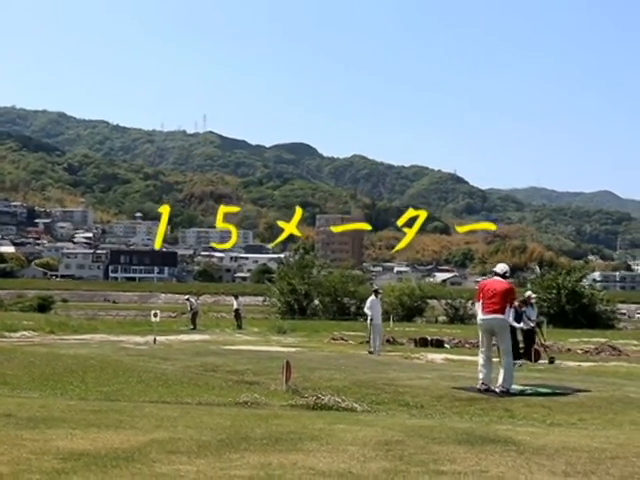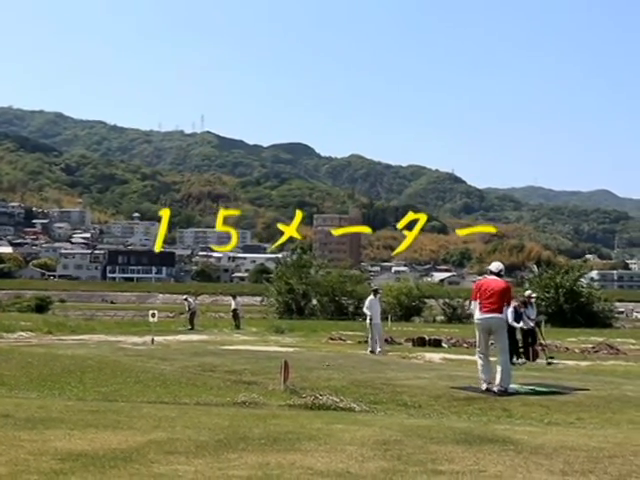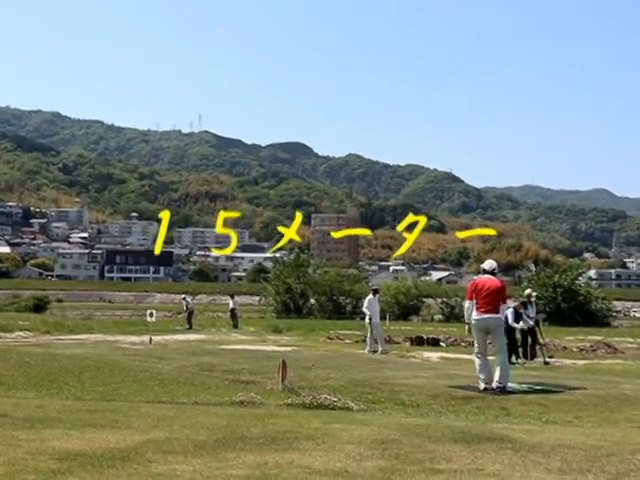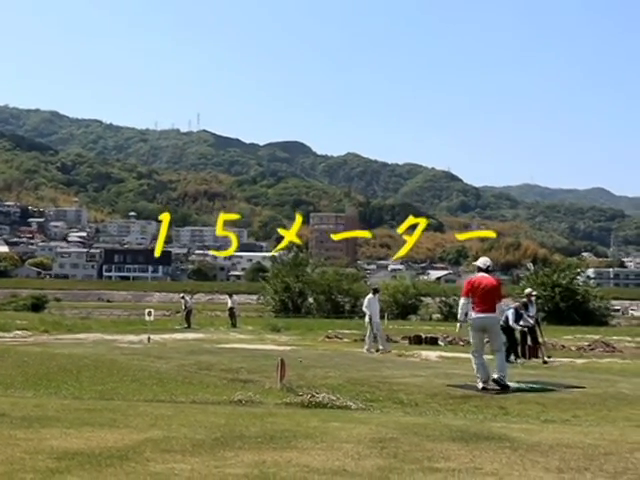
dt=0.1s
person 1, frame 1
left shoulder: (483, 284)
right shoulder: (509, 287)
left elbow: (478, 305)
right elbow: (510, 308)
left hip: (483, 320)
right hip: (500, 321)
left knee: (484, 353)
right knee: (506, 355)
left ankle: (484, 383)
right ankle: (503, 386)
person 1, frame 2
left shoulder: (480, 283)
right shoulder: (506, 285)
left elbow: (474, 304)
right elbow: (507, 306)
left wrist: (476, 320)
left hip: (481, 320)
right hip: (498, 320)
left knee: (482, 353)
right knee: (503, 354)
left ankle: (486, 383)
right ankle: (501, 386)
person 1, frame 3
left shoulder: (475, 283)
right shoulder: (501, 284)
left elbow: (468, 304)
right elbow: (503, 306)
left wrist: (468, 321)
left hip: (478, 320)
right hip: (495, 320)
left knee: (480, 353)
right knee: (502, 353)
left ankle: (485, 382)
right ankle: (500, 383)
person 1, frame 4
left shoulder: (470, 281)
right shoulder: (496, 282)
left elbow: (464, 301)
right elbow: (499, 304)
left wrist: (460, 319)
right wrist: (497, 321)
left hip: (475, 318)
right hip: (492, 318)
left knee: (477, 352)
right knee: (499, 350)
left ankle: (483, 381)
right ankle: (500, 375)
